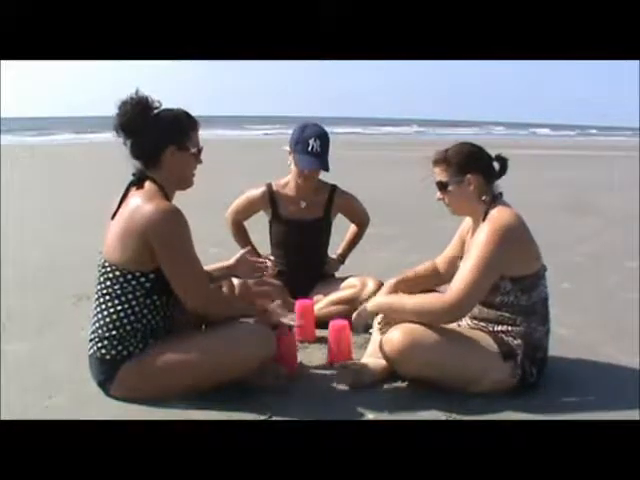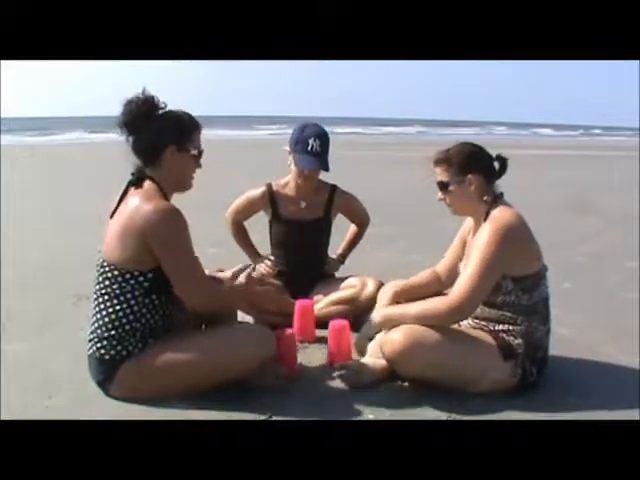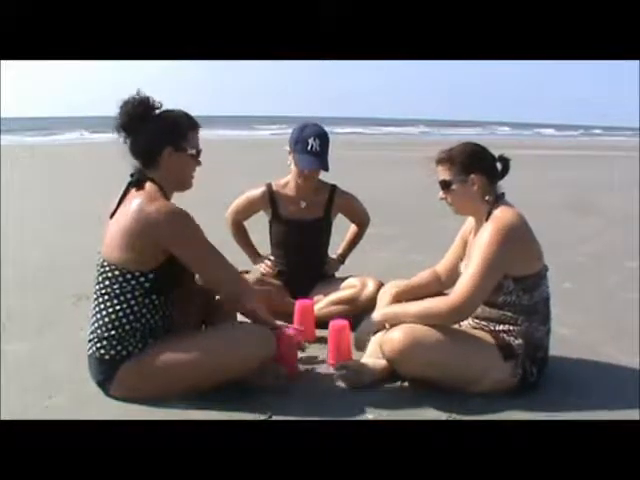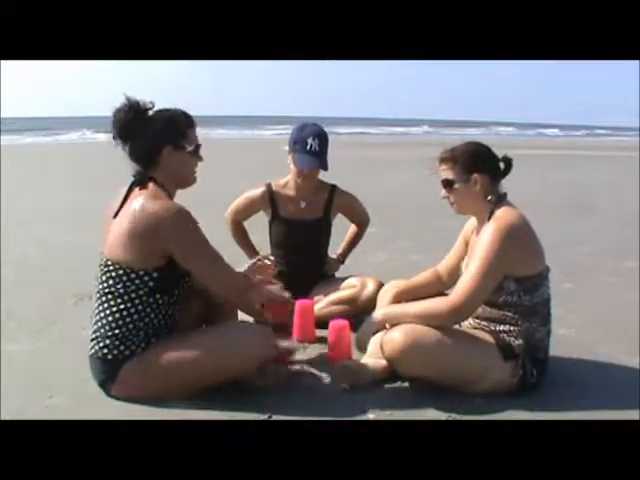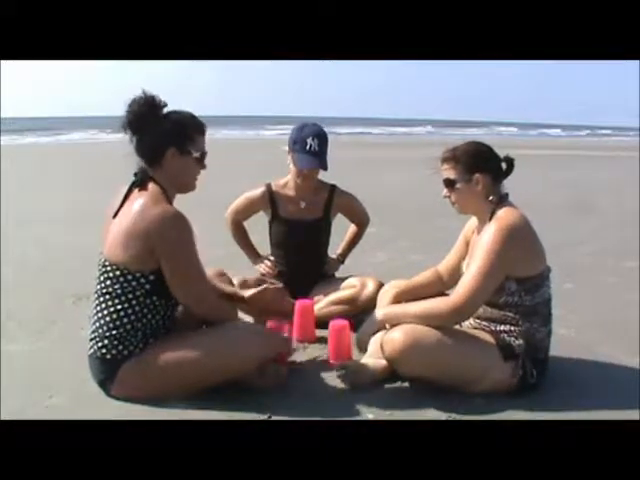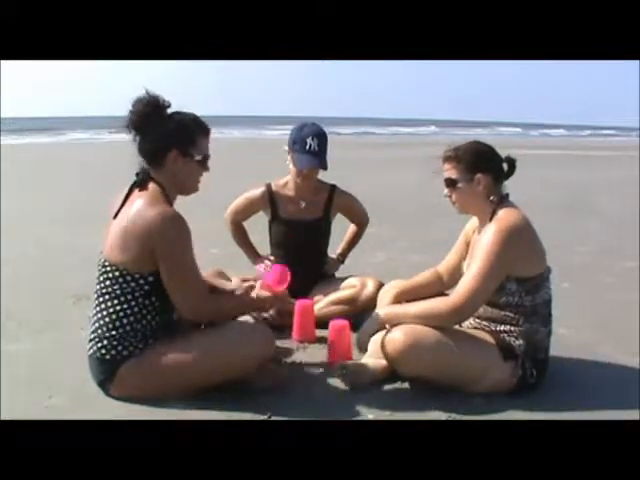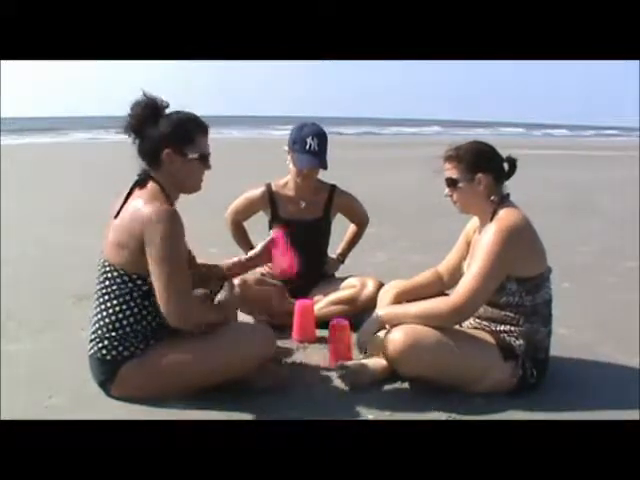
dt=0.2s
person 1, frame 1
left shoulder: (138, 197)
right shoulder: (162, 214)
right elbow: (200, 300)
left wrist: (225, 269)
right wrist: (258, 309)
left hip: (121, 351)
right hip: (128, 367)
left knee: (221, 284)
right knee: (261, 342)
person 1, frame 2
left shoulder: (135, 196)
right shoulder: (161, 214)
right elbow: (200, 300)
left wrist: (227, 285)
right wrist: (241, 294)
left hip: (120, 351)
right hip: (127, 367)
left knee: (219, 285)
right knee: (260, 342)
person 1, frame 3
left shoulder: (133, 198)
right shoulder: (164, 215)
right elbow: (231, 287)
right wrist: (269, 322)
left hip: (119, 351)
right hip: (126, 367)
left knee: (212, 286)
right knee: (260, 342)
person 1, frame 4
left shoulder: (136, 197)
right shoulder: (168, 214)
left elbow: (189, 277)
right elbow: (227, 287)
left wrist: (245, 282)
right wrist: (268, 293)
left hip: (120, 351)
right hip: (128, 367)
left knee: (215, 279)
right knee: (262, 341)
person 1, frame 5
left shoulder: (137, 197)
right shoulder: (165, 219)
left elbow: (189, 285)
right elbow: (199, 304)
left wrist: (241, 297)
right wrist: (254, 324)
left hip: (122, 350)
right hip: (127, 367)
left knee: (219, 279)
right knee: (260, 343)
person 1, frame 6
left shoulder: (139, 198)
right shoulder: (163, 219)
left elbow: (181, 283)
right elbow: (195, 306)
left wrist: (235, 290)
right wrist: (248, 304)
left hip: (123, 348)
right hip: (127, 366)
left knee: (220, 289)
right knee: (260, 341)
person 1, frame 7
left shoulder: (147, 201)
right shoulder: (159, 215)
left elbow: (191, 274)
right elbow: (180, 313)
left wrist: (248, 261)
right wrist: (224, 312)
left hip: (140, 339)
right hip: (127, 366)
left knee: (218, 284)
right knee: (260, 341)
person 2, frame 1
left shoulder: (498, 228)
right shoulder: (476, 220)
left elbow: (452, 307)
right elbow: (439, 270)
left wrist: (381, 304)
right wrist: (396, 285)
left hip: (512, 357)
right hip: (480, 326)
left knee: (399, 341)
right knee: (393, 292)
left ankle: (381, 362)
right ankle: (375, 362)
person 2, frame 2
left shoulder: (499, 227)
right shoulder: (477, 221)
left elbow: (455, 309)
right elbow: (440, 275)
left wrist: (383, 316)
right wrist: (395, 294)
left hip: (512, 357)
right hip: (481, 326)
left knee: (400, 342)
right knee: (391, 291)
left ankle: (380, 364)
right ankle: (375, 363)
person 2, frame 3
left shoulder: (500, 227)
right shoulder: (478, 221)
left elbow: (456, 308)
right elbow: (441, 276)
left wrist: (384, 315)
right wrist: (395, 295)
left hip: (512, 357)
right hip: (484, 330)
left knee: (399, 341)
right knee: (391, 291)
left ankle: (384, 364)
right ankle: (376, 362)
person 2, frame 4
left shoulder: (502, 227)
right shoulder: (479, 221)
left elbow: (457, 308)
right elbow: (442, 275)
left wrist: (385, 314)
right wrist: (396, 295)
left hip: (512, 357)
right hip: (482, 328)
left knee: (399, 341)
right knee: (392, 291)
left ankle: (384, 364)
right ankle: (376, 362)
person 2, frame 5
left shoulder: (503, 228)
right shoulder: (480, 222)
left elbow: (457, 309)
right elbow: (442, 275)
left wrist: (385, 315)
right wrist: (395, 295)
left hip: (512, 358)
right hip: (483, 329)
left knee: (400, 341)
right knee: (391, 290)
left ankle: (381, 362)
right ankle: (376, 362)
person 2, frame 6
left shoulder: (503, 228)
right shoulder: (480, 222)
left elbow: (456, 309)
right elbow: (442, 275)
left wrist: (384, 315)
right wrist: (395, 295)
left hip: (512, 358)
right hip: (482, 329)
left knee: (401, 341)
right knee: (391, 290)
left ankle: (381, 361)
right ankle: (376, 362)
person 2, frame 7
left shoulder: (504, 228)
right shoulder: (480, 222)
left elbow: (457, 309)
right elbow: (443, 275)
left wrist: (384, 315)
right wrist: (395, 295)
left hip: (513, 358)
right hip: (483, 330)
left knee: (401, 341)
right knee: (391, 290)
left ankle: (382, 361)
right ankle: (376, 362)
person 3, frame 1
left shoulder: (336, 198)
right shoulder: (267, 195)
left elbow: (362, 221)
right elbow: (233, 218)
left wrist: (340, 258)
left hip: (319, 285)
right hip: (279, 285)
left knee: (372, 288)
right ankle: (327, 312)
person 3, frame 2
left shoulder: (336, 198)
right shoulder: (267, 195)
left elbow: (362, 221)
right elbow: (233, 218)
left wrist: (340, 257)
right wrist: (256, 258)
left hip: (320, 285)
right hip: (279, 286)
left knee: (373, 289)
left ankle: (291, 318)
right ankle: (329, 311)
person 3, frame 3
left shoulder: (336, 198)
right shoulder: (267, 195)
left elbow: (362, 221)
right elbow: (233, 217)
left wrist: (340, 258)
right wrist: (255, 258)
left hip: (319, 286)
right hip: (279, 285)
left knee: (373, 289)
left ankle: (293, 316)
right ankle: (329, 312)
person 3, frame 4
left shoulder: (336, 198)
right shoulder: (267, 195)
left elbow: (362, 221)
right elbow: (233, 218)
left wrist: (340, 257)
right wrist: (255, 258)
left hip: (320, 286)
right hip: (279, 285)
left knee: (372, 289)
right ankle: (325, 312)
person 3, frame 5
left shoulder: (335, 198)
right shoulder: (267, 196)
left elbow: (362, 221)
right elbow: (233, 218)
left wrist: (339, 258)
right wrist: (256, 258)
left hip: (319, 286)
left knee: (372, 289)
left ankle: (290, 316)
right ankle: (324, 312)
person 3, frame 6
left shoulder: (335, 198)
right shoulder: (267, 195)
left elbow: (361, 221)
right elbow: (232, 218)
left wrist: (340, 257)
right wrist: (255, 258)
left hip: (319, 286)
left knee: (373, 289)
left ankle: (292, 317)
right ankle: (327, 312)
person 3, frame 7
left shoulder: (335, 198)
right shoulder: (267, 195)
left elbow: (361, 221)
right elbow: (233, 218)
left wrist: (340, 257)
left hip: (319, 285)
left knee: (372, 289)
left ankle: (289, 317)
right ankle: (327, 311)
